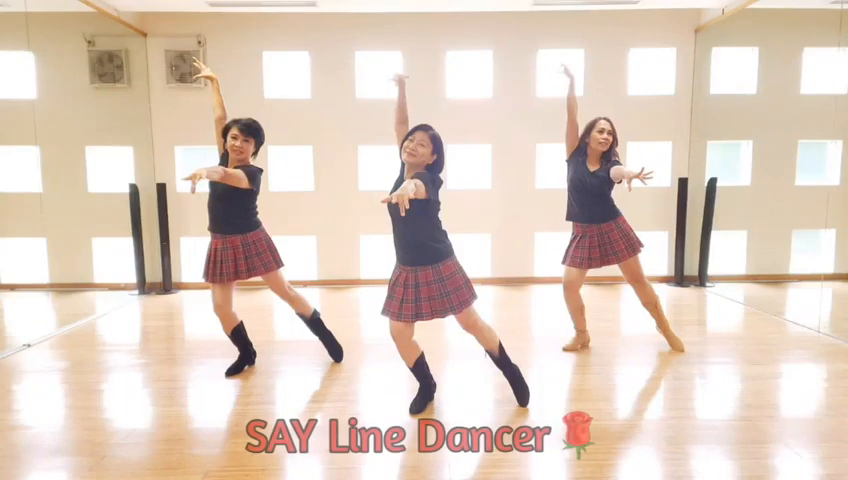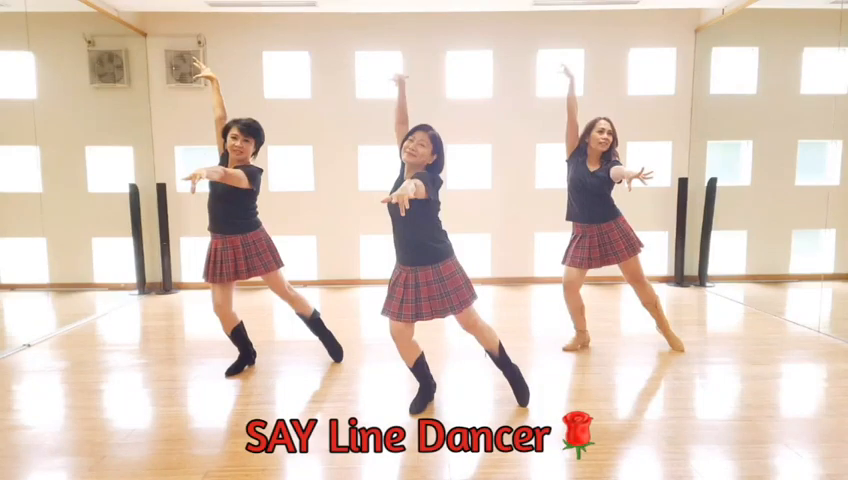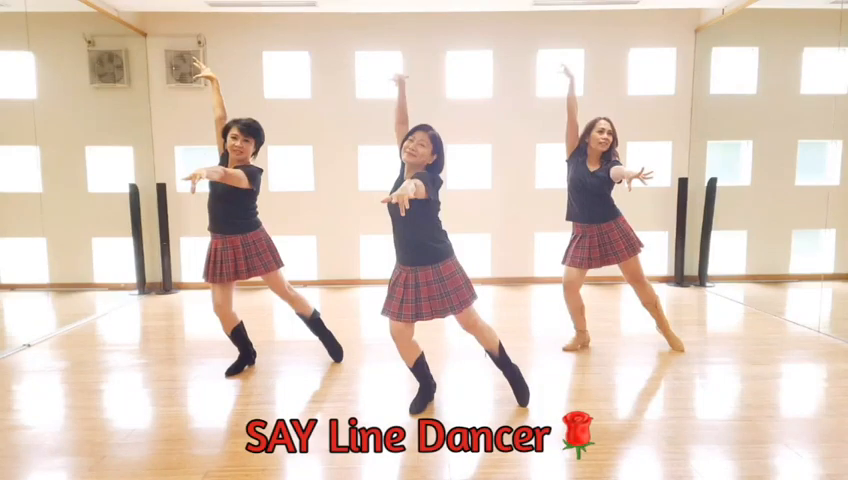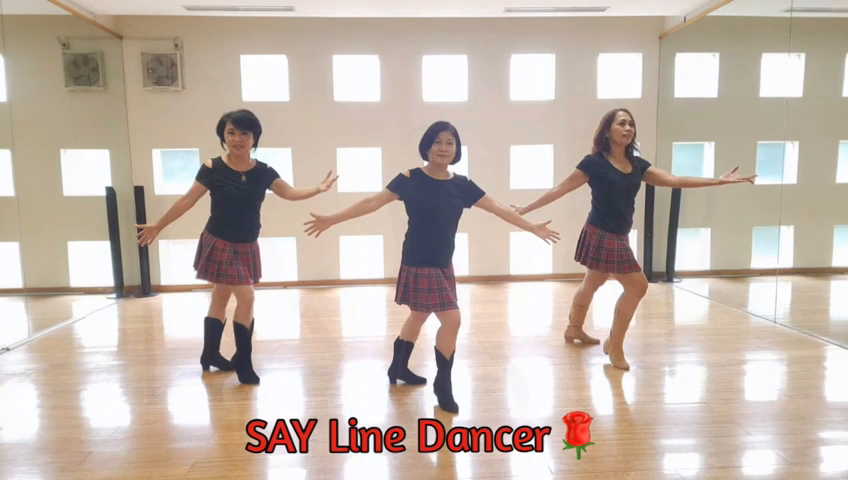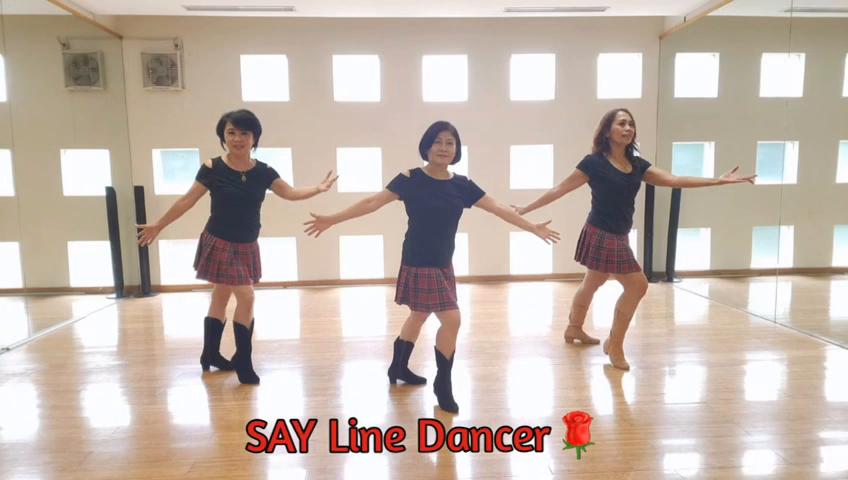
dt=1s
person 1, frame 1
left shoulder: (427, 179)
right shoulder: (404, 172)
left elbow: (418, 188)
right elbow: (400, 125)
left wrist: (406, 189)
right wrist: (401, 88)
left hip: (439, 266)
right hip: (408, 270)
left knee: (471, 323)
right knee: (399, 332)
left ankle: (512, 373)
right ankle: (426, 386)
person 1, frame 2
left shoulder: (428, 179)
right shoulder: (404, 171)
left elbow: (418, 187)
right elbow: (400, 125)
left wrist: (407, 188)
right wrist: (401, 88)
left hip: (439, 266)
right hip: (408, 270)
left knee: (471, 323)
right knee: (399, 333)
left ankle: (512, 373)
right ankle: (427, 386)
person 1, frame 3
left shoulder: (428, 179)
right shoulder: (404, 172)
left elbow: (418, 188)
right elbow: (400, 125)
left wrist: (406, 189)
right wrist: (401, 89)
left hip: (439, 266)
right hip: (408, 270)
left knee: (471, 323)
right knee: (399, 332)
left ankle: (512, 372)
right ankle: (427, 386)
person 1, frame 4
left shoulder: (462, 185)
right shoulder: (410, 179)
left elbow: (498, 208)
right elbow: (372, 202)
left wrist: (532, 227)
right wrist: (331, 220)
left hip: (443, 265)
right hip: (418, 264)
left knee: (419, 316)
right knee: (451, 319)
left ankle: (398, 368)
right ankle: (443, 384)
person 1, frame 5
left shoulder: (462, 185)
right shoulder: (410, 179)
left elbow: (498, 208)
right elbow: (372, 202)
left wrist: (532, 227)
right wrist: (331, 219)
left hip: (443, 265)
right hip: (418, 264)
left knee: (419, 316)
right knee: (451, 319)
left ankle: (398, 367)
right ankle: (443, 384)
person 2, frame 1
left shoulder: (252, 173)
right shoulder: (224, 159)
left elbow: (225, 176)
right elbow: (220, 117)
left wrist: (205, 171)
right wrist: (214, 82)
left hip: (251, 240)
right hip: (222, 244)
left knee: (285, 291)
right knee: (221, 307)
left ankle: (326, 336)
right ankle: (246, 353)
person 2, frame 2
left shoulder: (252, 173)
right shoulder: (224, 159)
left elbow: (226, 176)
right elbow: (220, 117)
left wrist: (206, 171)
right wrist: (214, 82)
left hip: (250, 240)
right hip: (222, 244)
left knee: (285, 291)
right knee: (221, 306)
left ankle: (326, 336)
right ankle: (246, 353)
person 2, frame 3
left shoulder: (252, 173)
right shoulder: (224, 160)
left elbow: (226, 176)
right elbow: (220, 118)
left wrist: (206, 171)
right wrist: (214, 83)
left hip: (250, 240)
right hip: (223, 244)
left knee: (284, 291)
right knee: (221, 306)
left ankle: (326, 335)
right ankle: (246, 353)
person 2, frame 4
left shoulder: (264, 172)
right shoulder: (212, 168)
left elbow: (290, 193)
right elbow: (187, 201)
left wrist: (317, 189)
right wrist: (158, 226)
left hip: (247, 247)
right hip: (219, 244)
left knee: (222, 297)
right knee: (245, 296)
left ankle: (211, 354)
right ankle: (243, 361)
person 2, frame 5
left shoulder: (264, 172)
right shoulder: (212, 168)
left elbow: (290, 193)
right elbow: (187, 200)
left wrist: (317, 189)
right wrist: (158, 226)
left hip: (247, 247)
right hip: (219, 244)
left knee: (222, 297)
right knee: (245, 296)
left ankle: (211, 354)
right ankle: (243, 361)
person 3, frame 1
left shoulder: (610, 165)
right shoulder: (575, 156)
left elbow: (618, 172)
right elbow: (572, 116)
left wrist: (629, 174)
right wrist: (571, 82)
left hip: (612, 228)
right hip: (583, 232)
left knee: (638, 280)
right knee: (569, 284)
left ankle: (665, 328)
right ankle: (582, 334)
person 3, frame 2
left shoulder: (610, 165)
right shoulder: (575, 156)
left elbow: (618, 172)
right elbow: (572, 116)
left wrist: (630, 174)
right wrist: (571, 82)
left hip: (612, 228)
right hip: (584, 232)
left knee: (638, 280)
right knee: (569, 284)
left ankle: (665, 328)
right ankle: (582, 334)
person 3, frame 3
left shoulder: (610, 165)
right shoulder: (575, 156)
left elbow: (619, 173)
right elbow: (572, 116)
left wrist: (630, 175)
right wrist: (571, 83)
left hip: (612, 228)
right hip: (584, 232)
left knee: (638, 280)
right knee: (570, 284)
left ankle: (665, 328)
right ankle: (582, 334)
person 3, frame 4
left shoulder: (637, 164)
right shoulder: (594, 163)
left elbow: (674, 180)
right elbow: (560, 190)
left wrist: (718, 181)
right wrist: (526, 209)
left hip: (617, 237)
right hip: (601, 236)
left knee: (592, 284)
right knee: (637, 285)
person 3, frame 5
left shoulder: (637, 164)
right shoulder: (594, 163)
left elbow: (674, 180)
right elbow: (560, 189)
left wrist: (718, 181)
right wrist: (526, 209)
left hip: (618, 237)
right hip: (601, 235)
left knee: (592, 284)
right knee: (636, 285)
right ankle: (615, 344)
